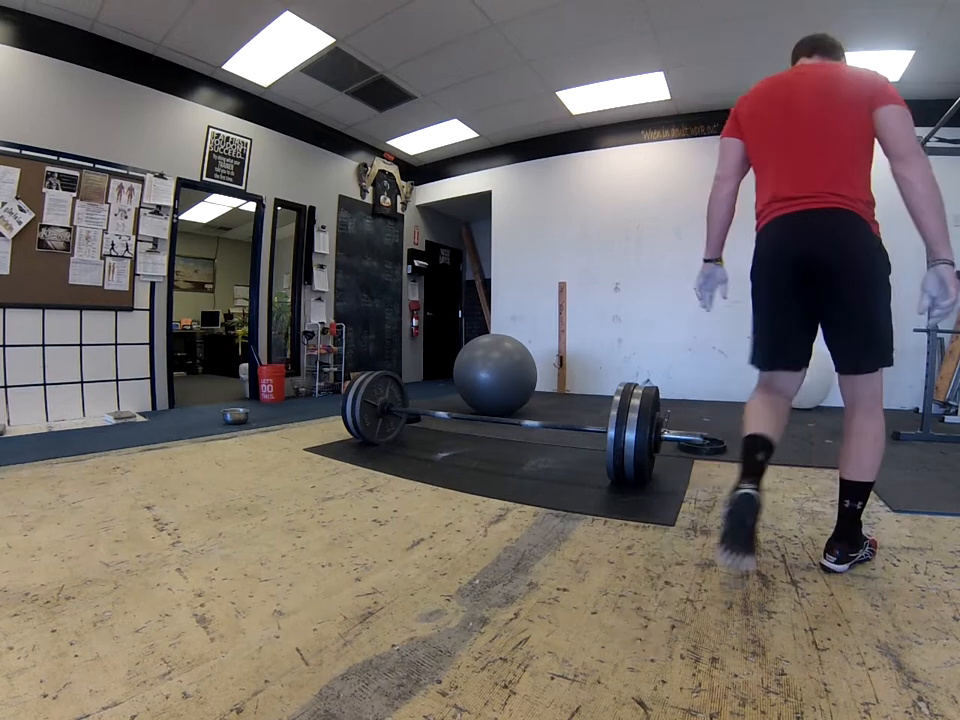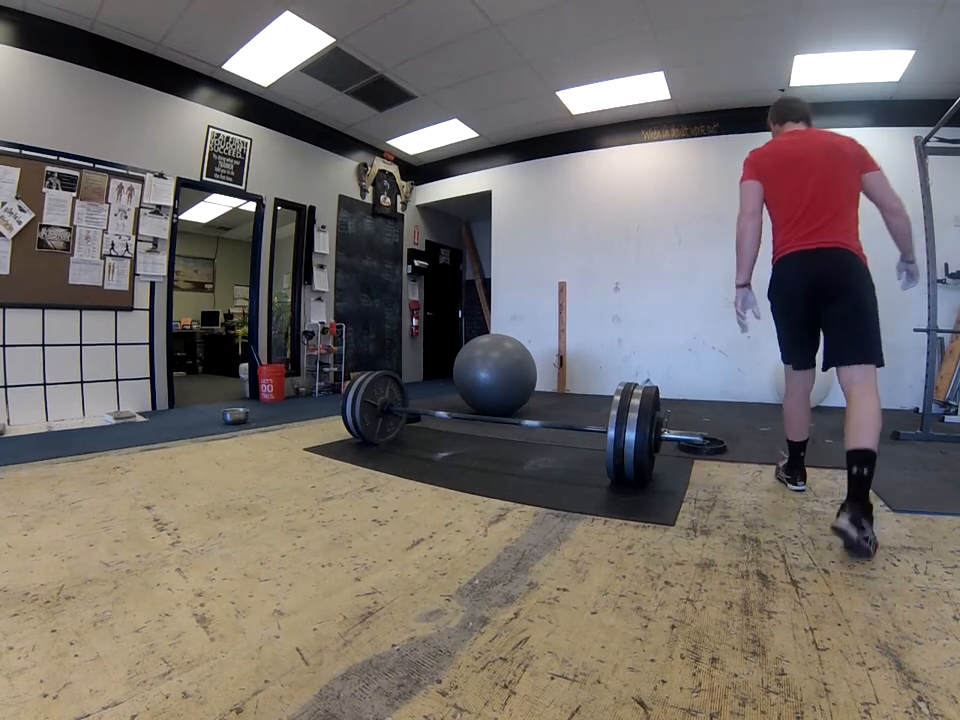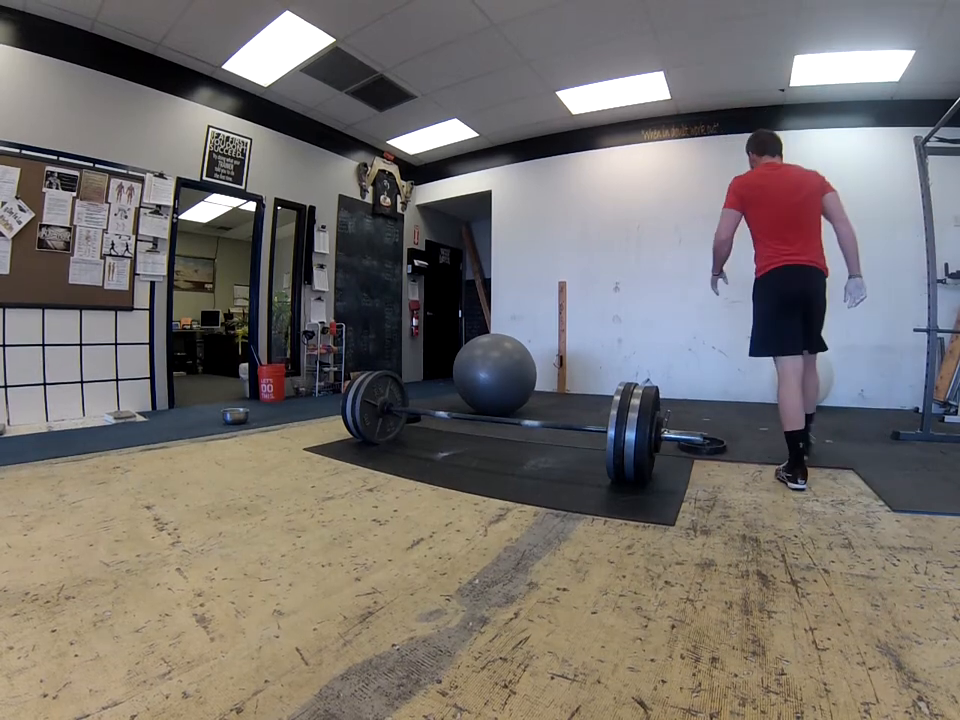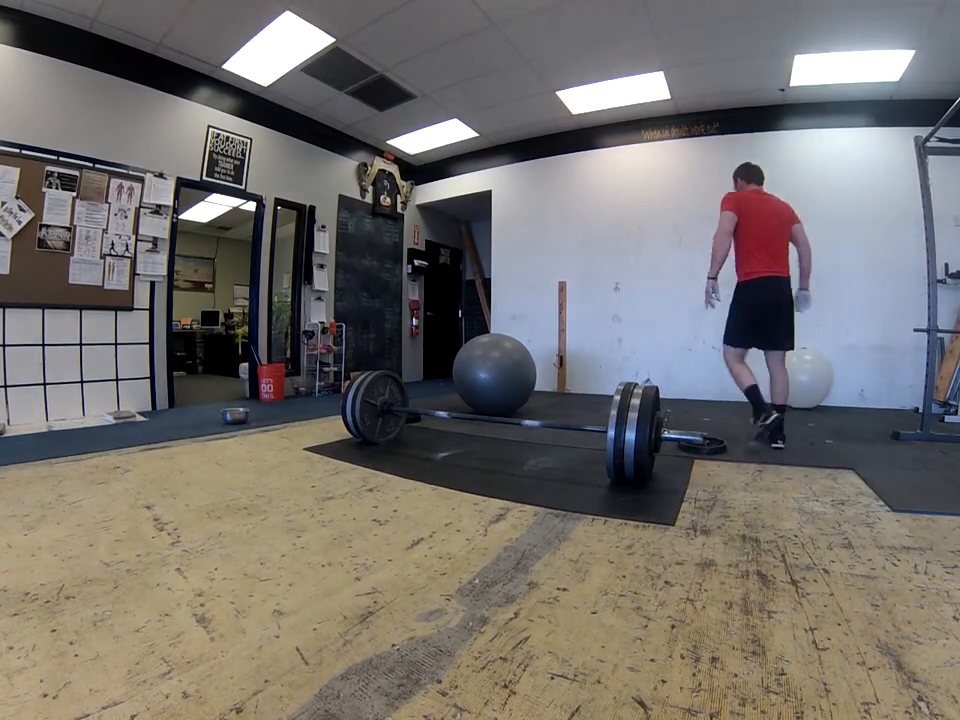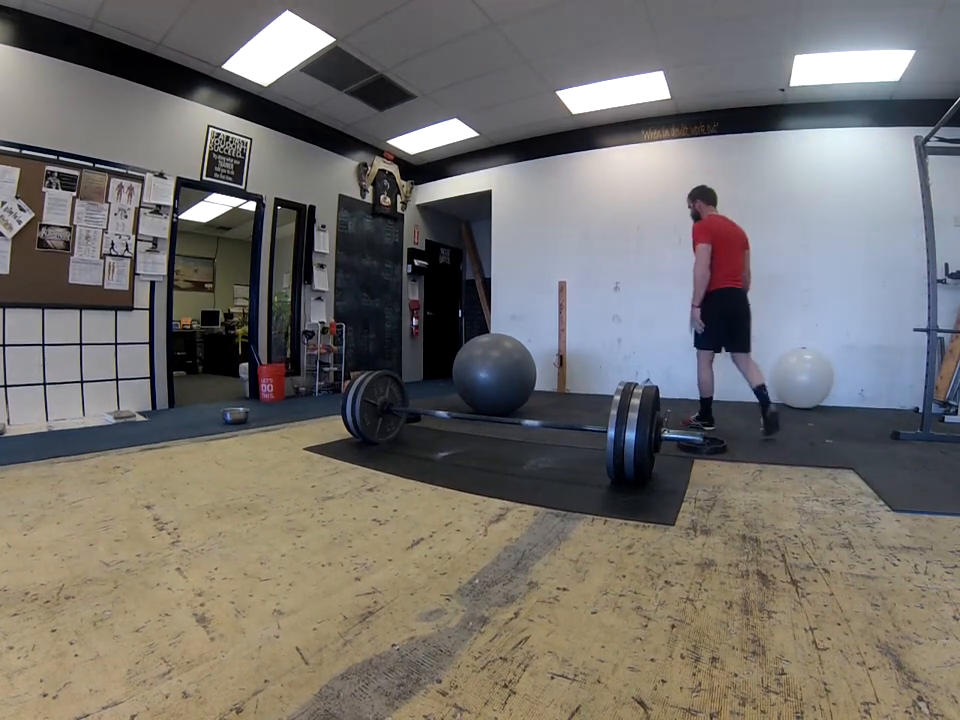
dt=0.4s
person 1, frame 1
left shoulder: (753, 99)
right shoulder: (867, 83)
left elbow: (724, 181)
right elbow: (909, 162)
left wrist: (712, 256)
left hip: (777, 244)
right hip: (848, 238)
left knee: (774, 387)
right knee: (863, 399)
left ankle: (749, 487)
right ankle: (846, 538)
person 1, frame 2
left shoulder: (761, 157)
right shoulder: (849, 146)
left elbow: (749, 219)
right elbow: (893, 207)
left wrist: (743, 284)
right wrist: (909, 257)
left hip: (791, 271)
right hip: (844, 267)
left knee: (797, 378)
right knee: (861, 387)
left ankle: (795, 468)
right ankle: (857, 505)
person 1, frame 3
left shoulder: (743, 184)
right shoulder: (813, 178)
left elbow: (723, 237)
right elbow: (843, 226)
left wrist: (717, 271)
right wrist: (855, 275)
left hip: (774, 281)
right hip: (813, 278)
left knee: (788, 374)
right knee: (808, 363)
left ankle: (797, 466)
right ankle: (802, 439)
person 1, frame 4
left shoulder: (735, 200)
right shoulder: (784, 207)
left elbow: (724, 235)
right elbow: (804, 247)
left wrist: (712, 277)
right wrist: (804, 288)
left hip: (752, 288)
right hip: (781, 288)
left knee: (733, 356)
right knee: (777, 362)
left ankle: (763, 411)
right ankle: (777, 432)
person 1, frame 5
left shoulder: (702, 226)
right shoulder: (737, 229)
left elbow: (702, 267)
right elbow: (746, 271)
left wrist: (695, 305)
left hip: (715, 300)
right hip: (738, 299)
left knee: (704, 359)
right knee: (743, 359)
left ankle: (705, 417)
right ankle: (767, 408)
